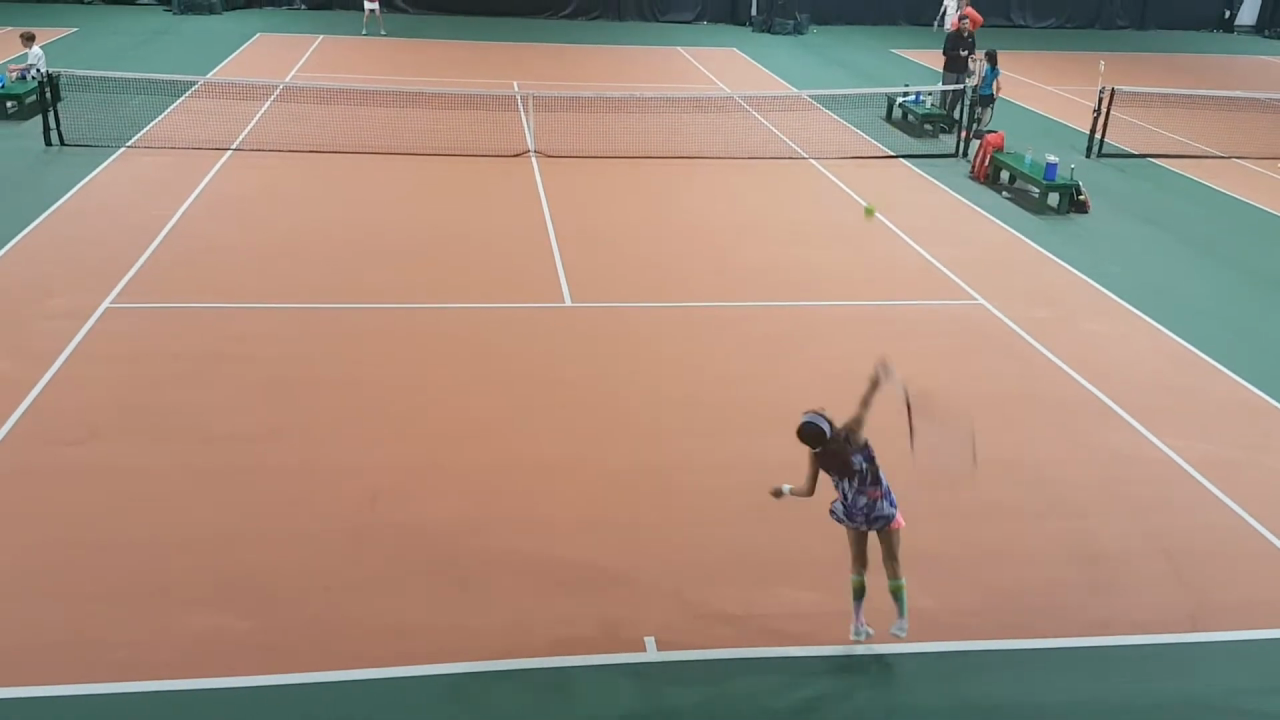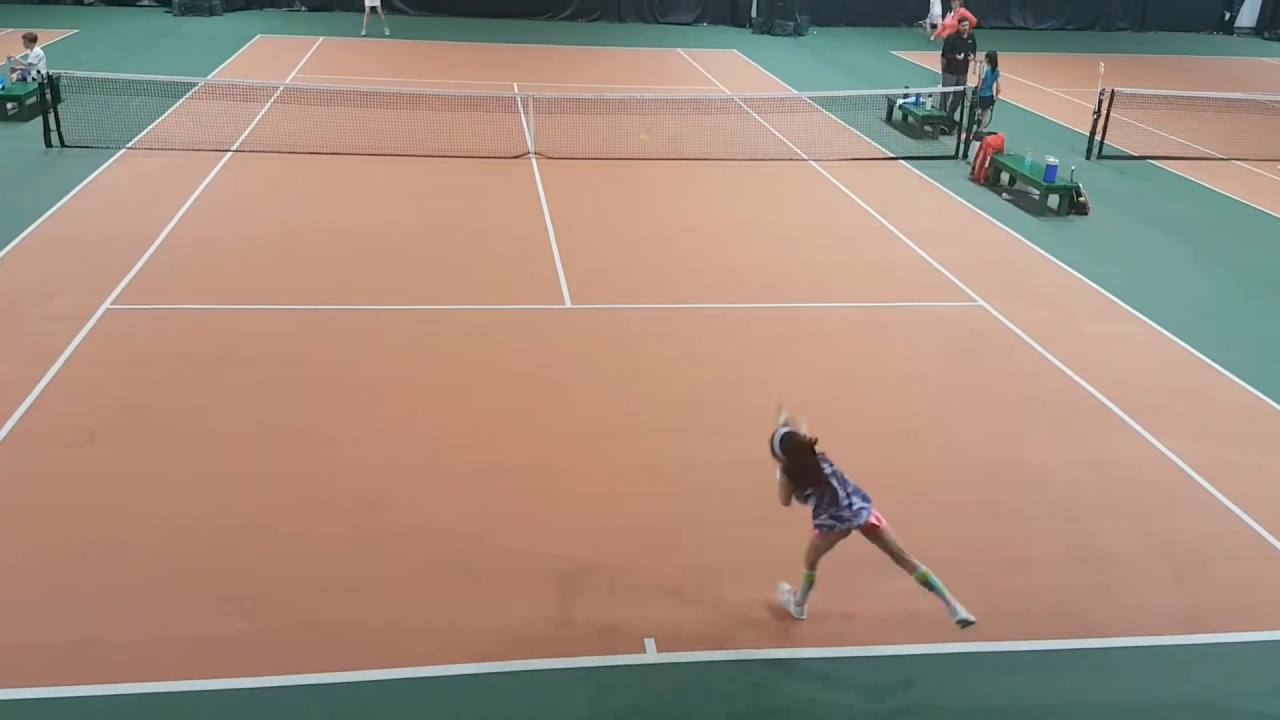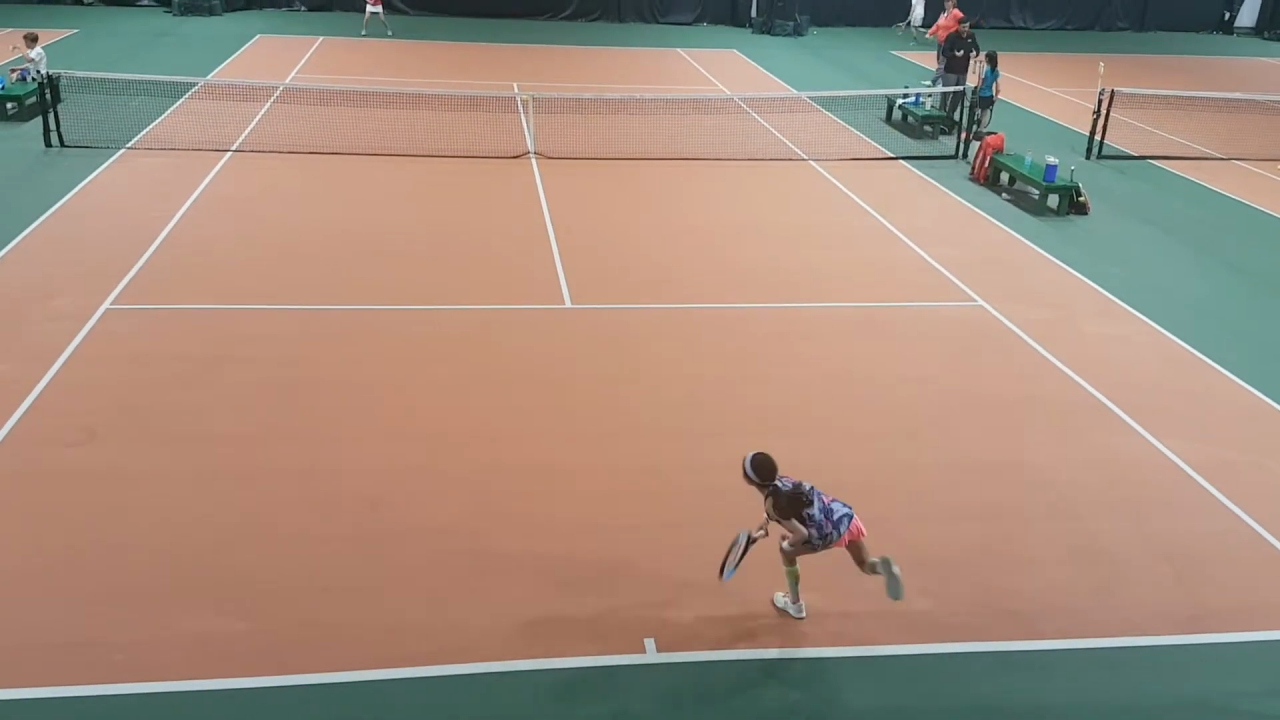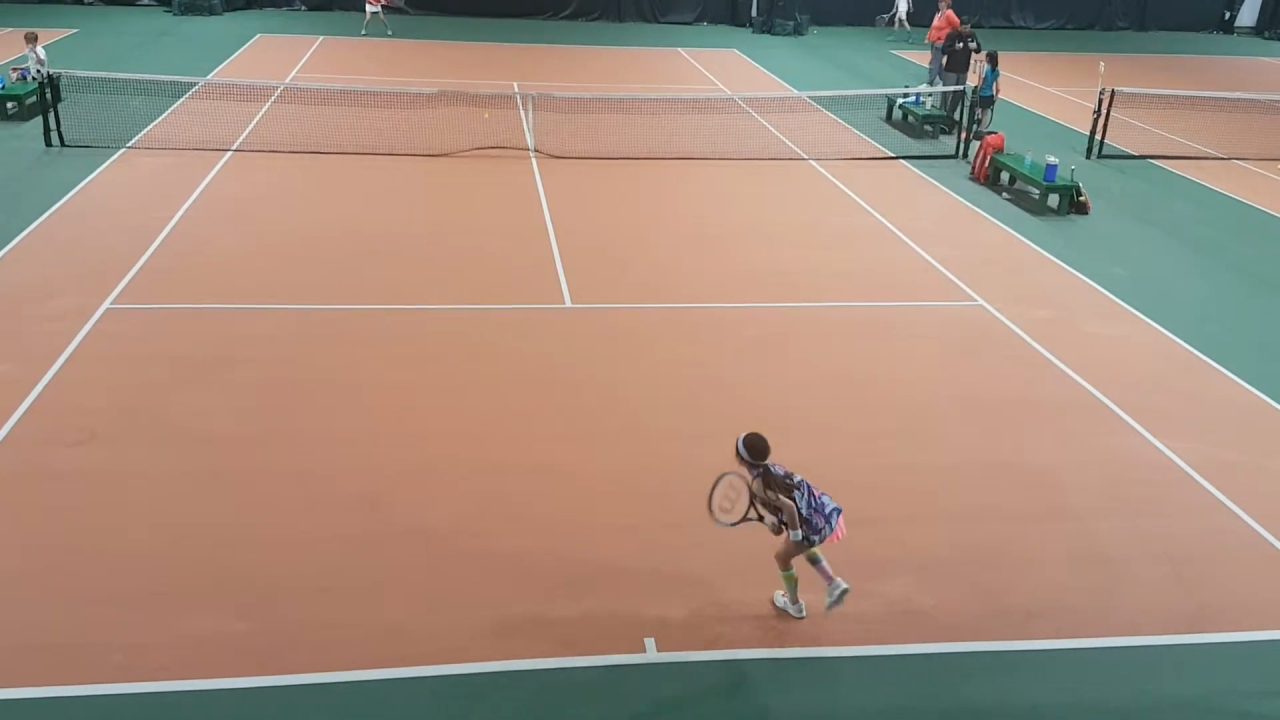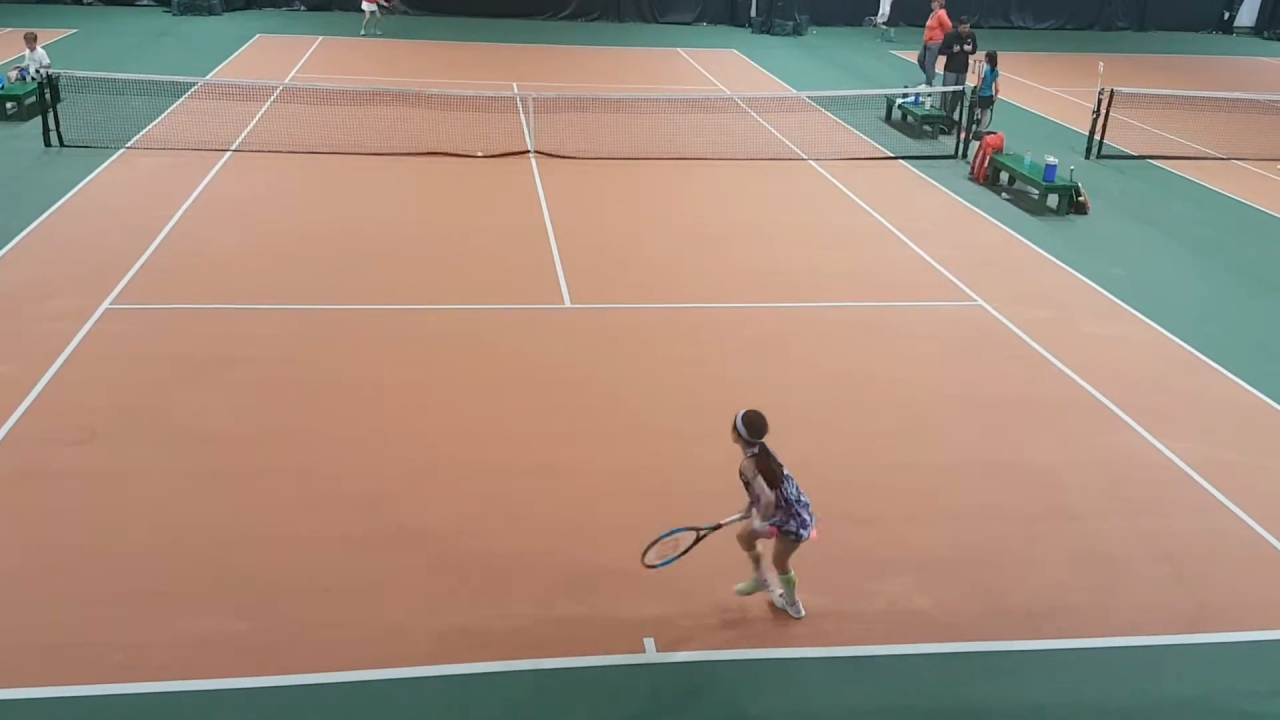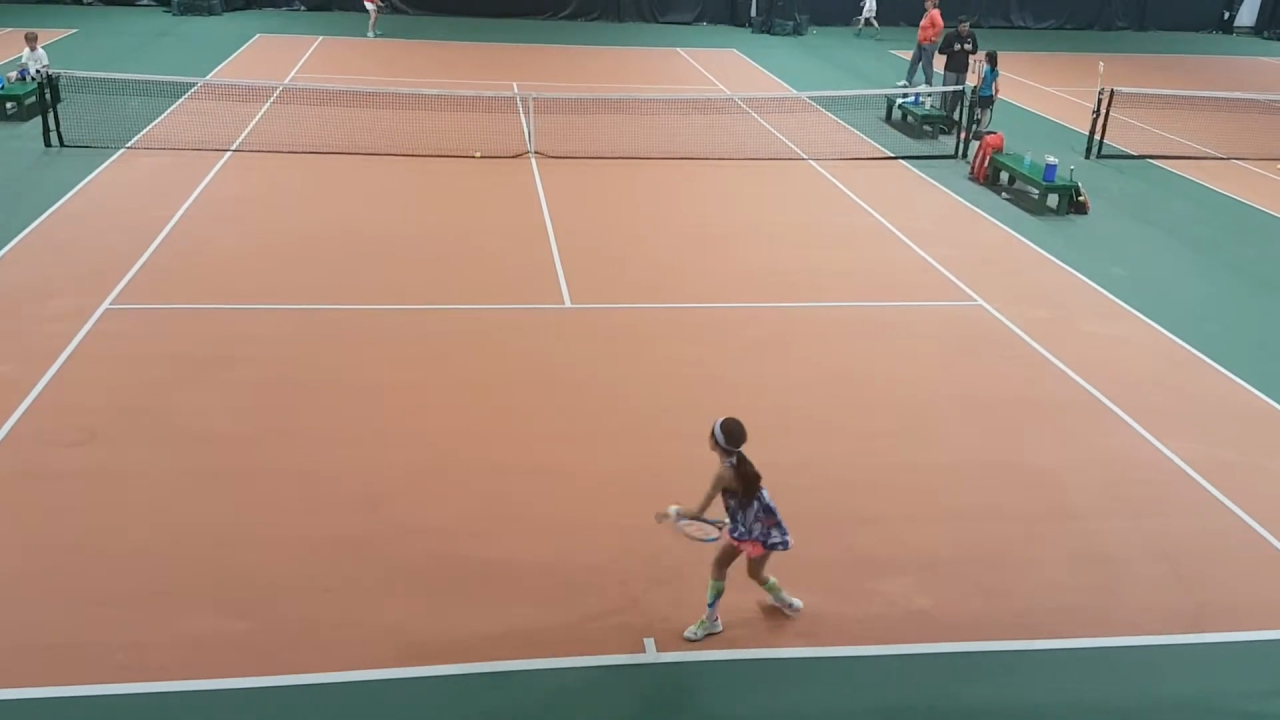
dt=0.2s
person 1, frame 1
left shoulder: (817, 453)
right shoulder: (849, 436)
left elbow: (808, 490)
right elbow: (863, 407)
left wrist: (785, 489)
right wrist: (876, 382)
left hip: (854, 513)
right hip: (881, 509)
left knee: (859, 566)
right knee: (892, 564)
left ankle: (858, 624)
right ankle: (902, 620)
person 1, frame 2
left shoulder: (788, 476)
right shoulder: (811, 450)
left elbow: (785, 501)
right elbow: (800, 432)
right wrist: (786, 420)
left hip: (833, 521)
right hip: (861, 508)
left knee: (811, 556)
right knee: (906, 560)
left ankle: (798, 604)
right ankle: (954, 608)
person 1, frame 3
left shoulder: (772, 503)
right shoulder: (783, 483)
left elbow: (800, 535)
left wrist: (785, 543)
right wrist: (765, 526)
left hip: (827, 533)
right hip: (845, 517)
left knee: (787, 551)
right knee: (865, 565)
left ankle: (794, 603)
right ankle: (882, 566)
person 1, frame 4
left shoulder: (757, 486)
right shoulder: (772, 468)
left elbow: (789, 507)
left wrist: (795, 537)
right wrist: (776, 521)
left hip: (813, 526)
right hip: (826, 511)
left knee: (781, 555)
right knee: (794, 547)
left ankle: (794, 604)
right ankle: (835, 583)
person 1, frame 5
left shoulder: (748, 464)
right shoulder: (762, 452)
left elbow: (768, 499)
left wrist: (761, 525)
right wrist: (750, 507)
left hip: (791, 519)
right hip: (787, 511)
left knee: (779, 560)
right knee: (744, 536)
left ankle: (793, 604)
right ankle: (759, 580)
person 1, frame 6
left shoulder: (725, 472)
right shoulder: (737, 463)
left elbow: (700, 510)
left wrist: (672, 512)
left hip: (761, 531)
right hip: (746, 526)
left knee: (755, 573)
right knee: (719, 564)
left ankle: (788, 603)
right ankle: (711, 620)
